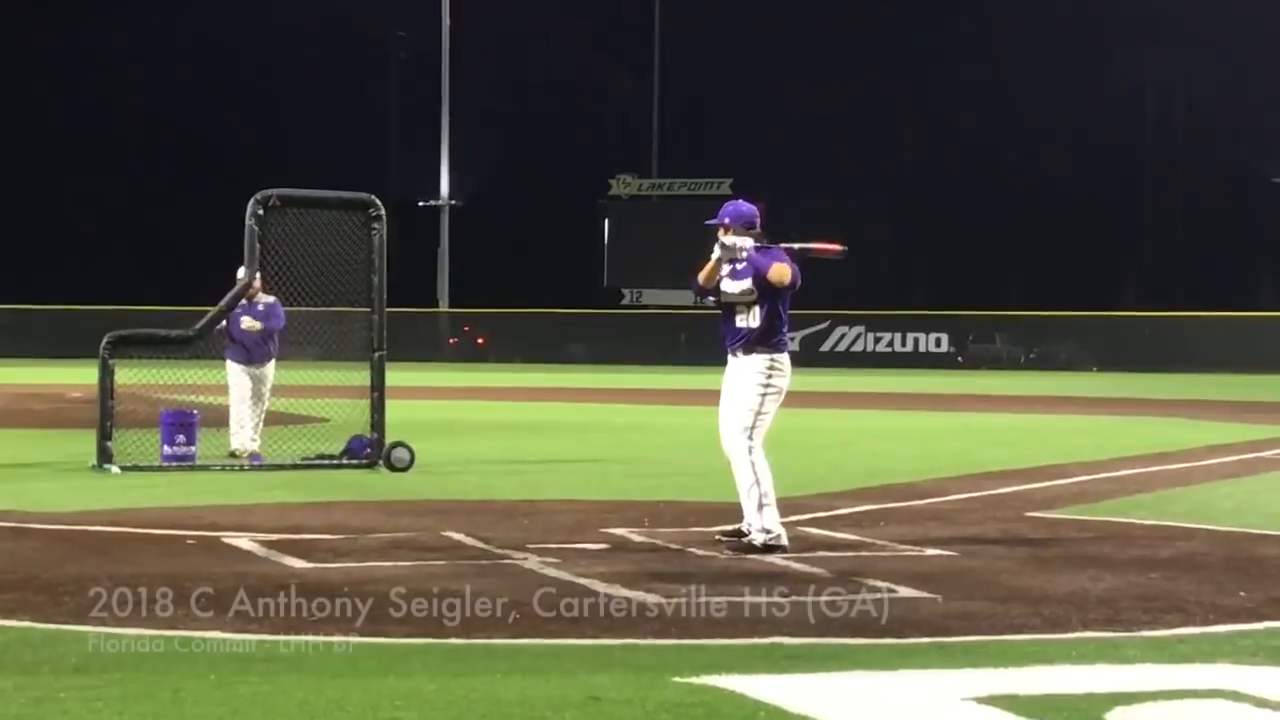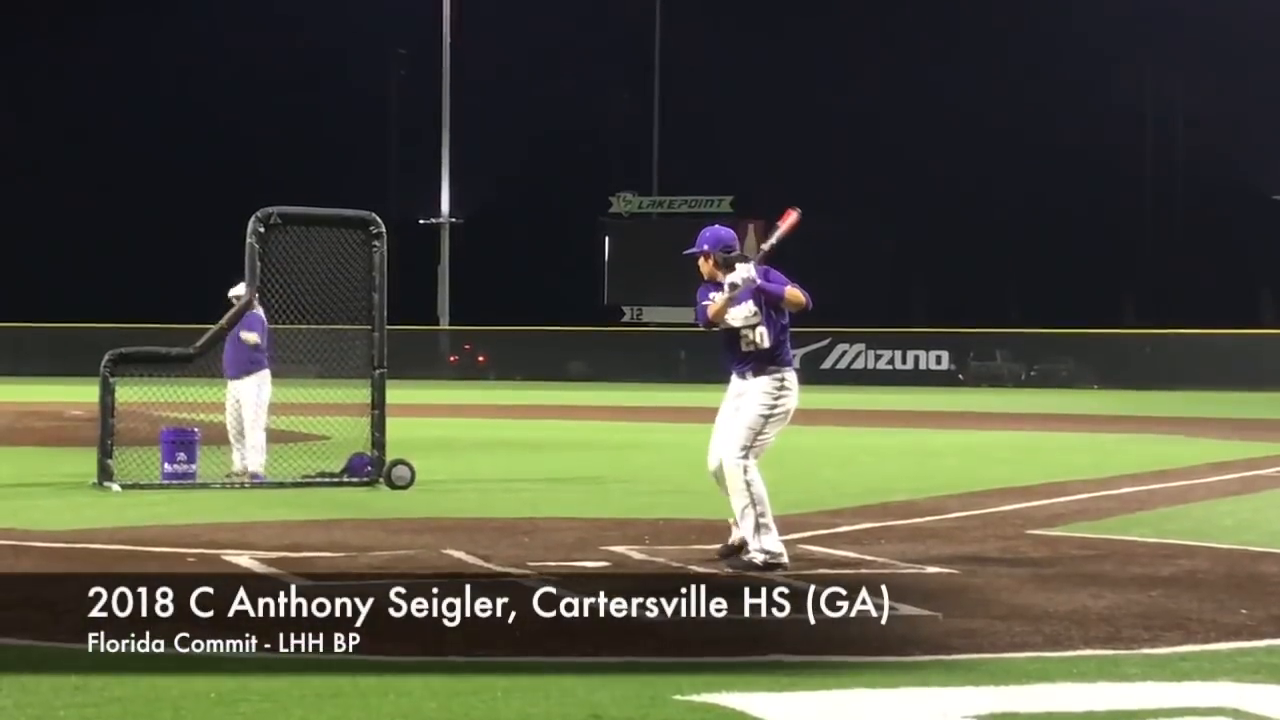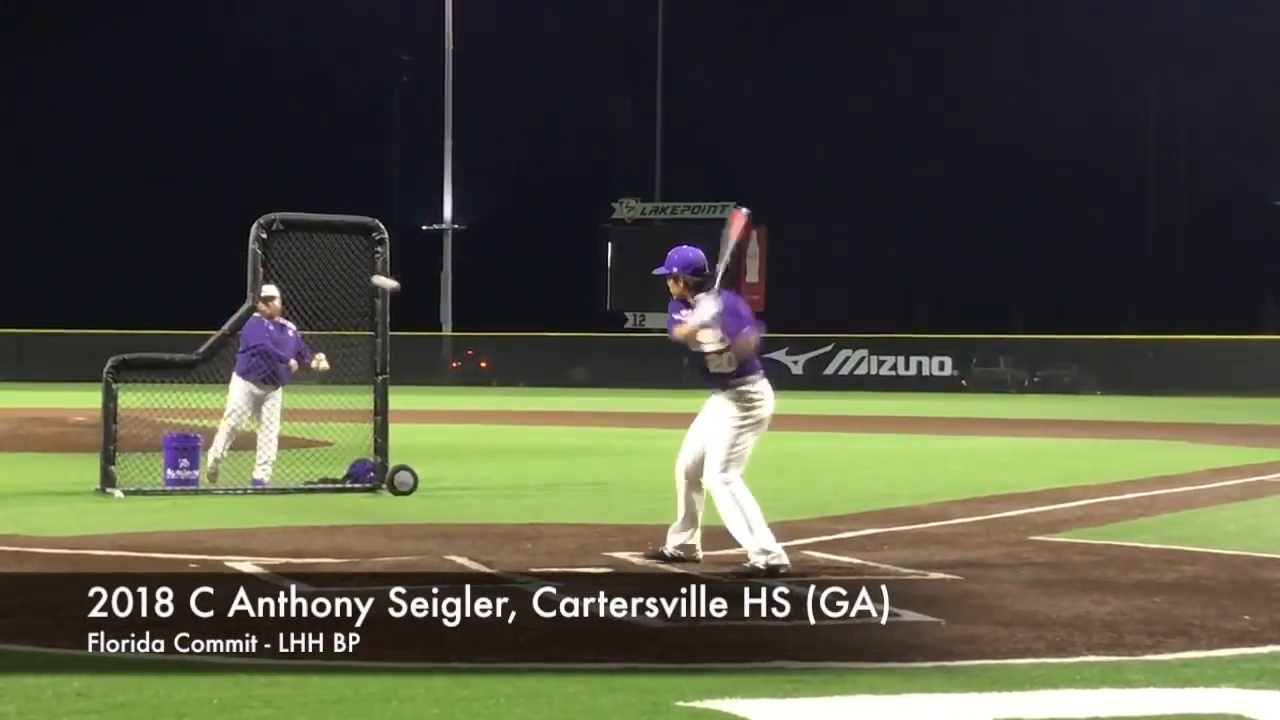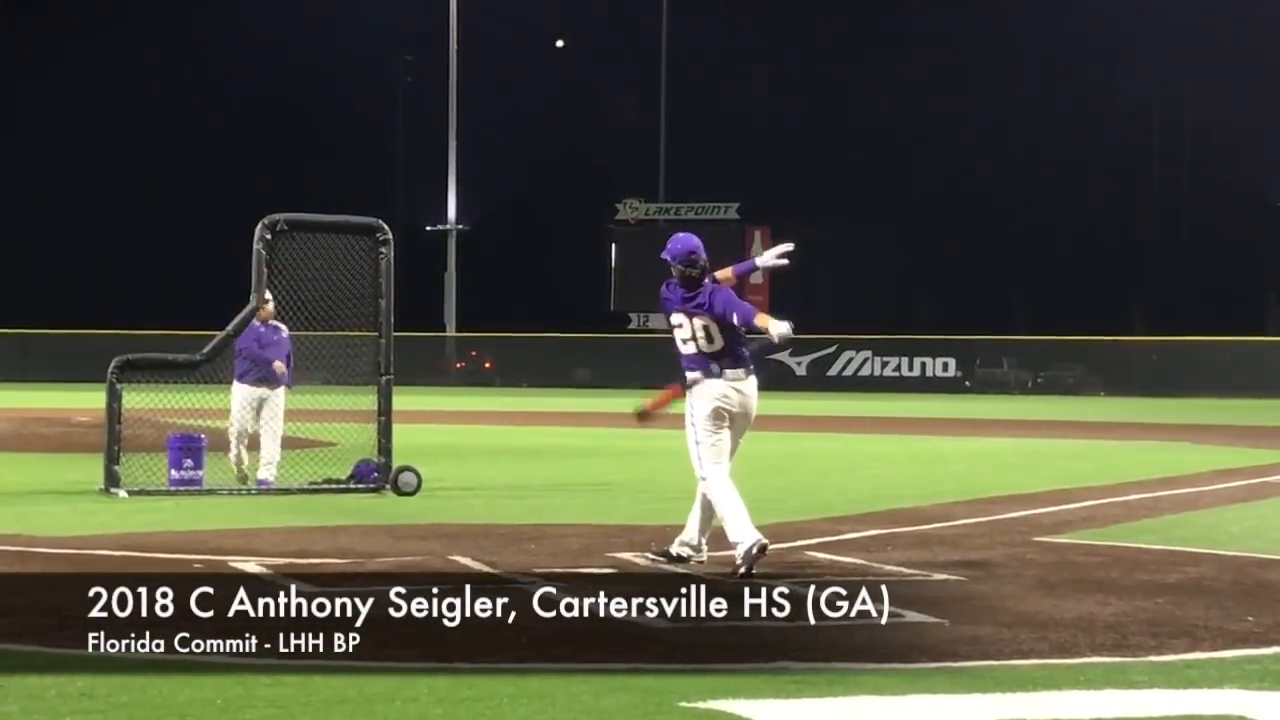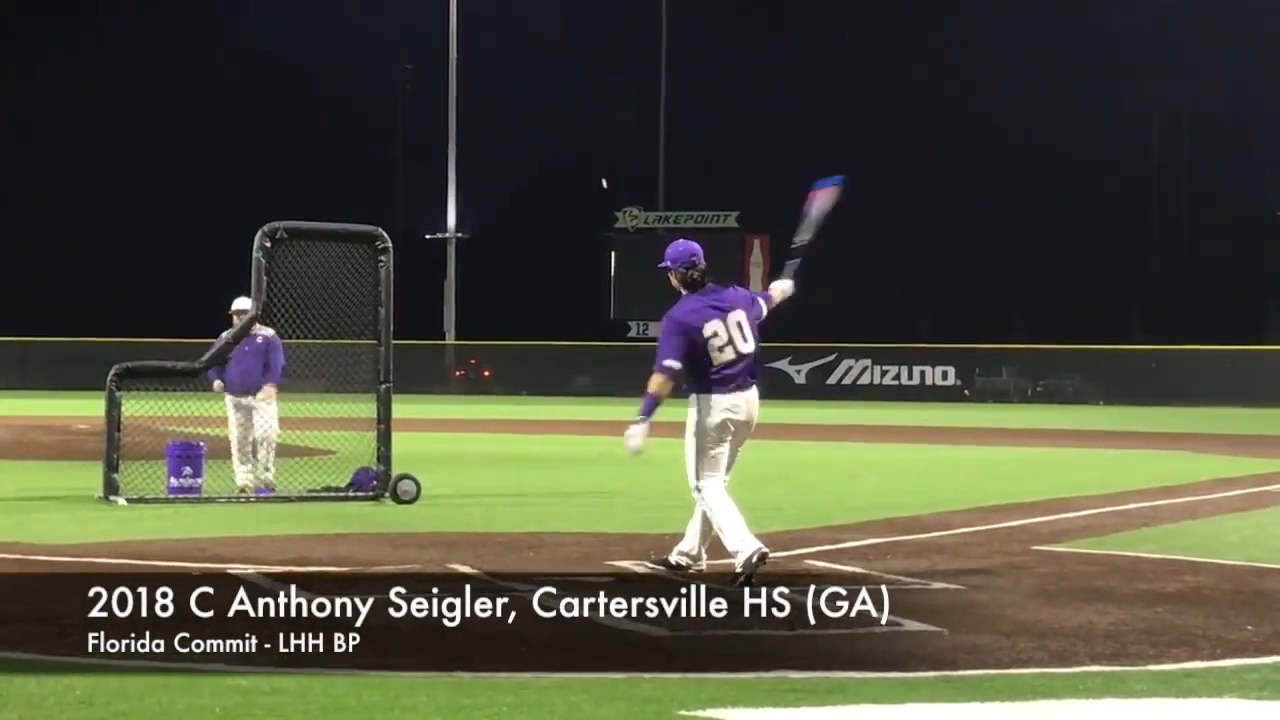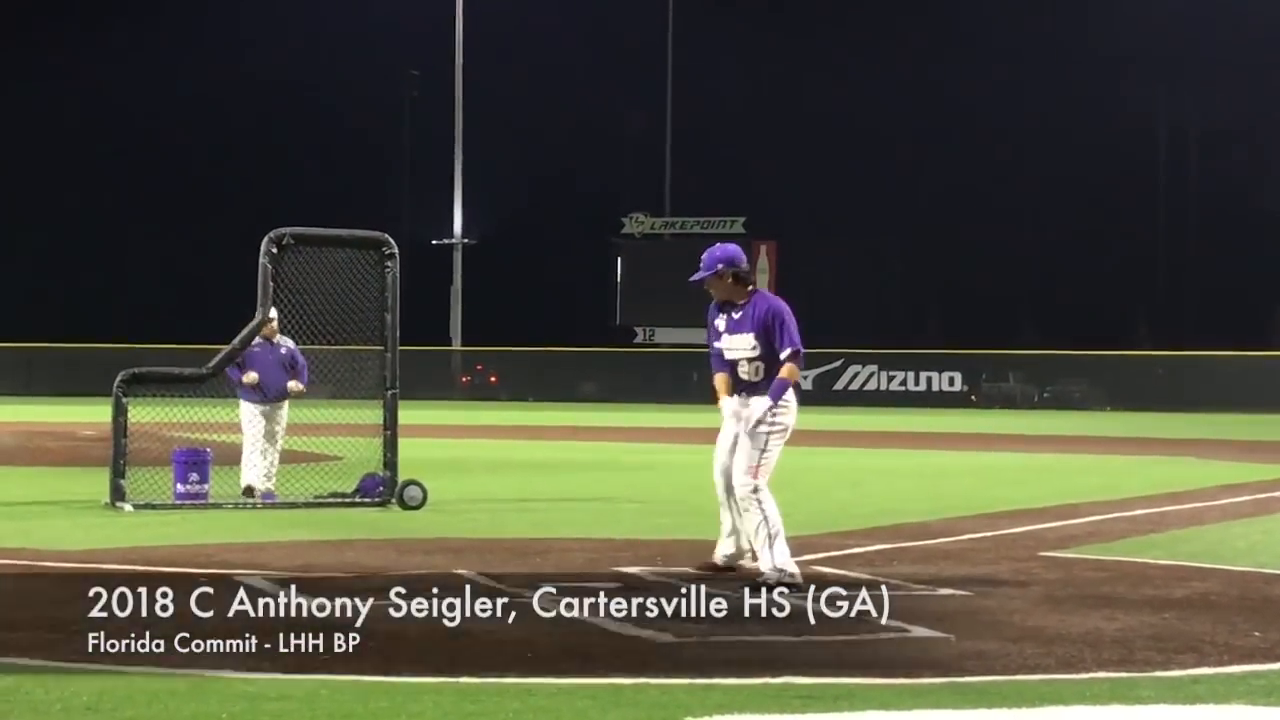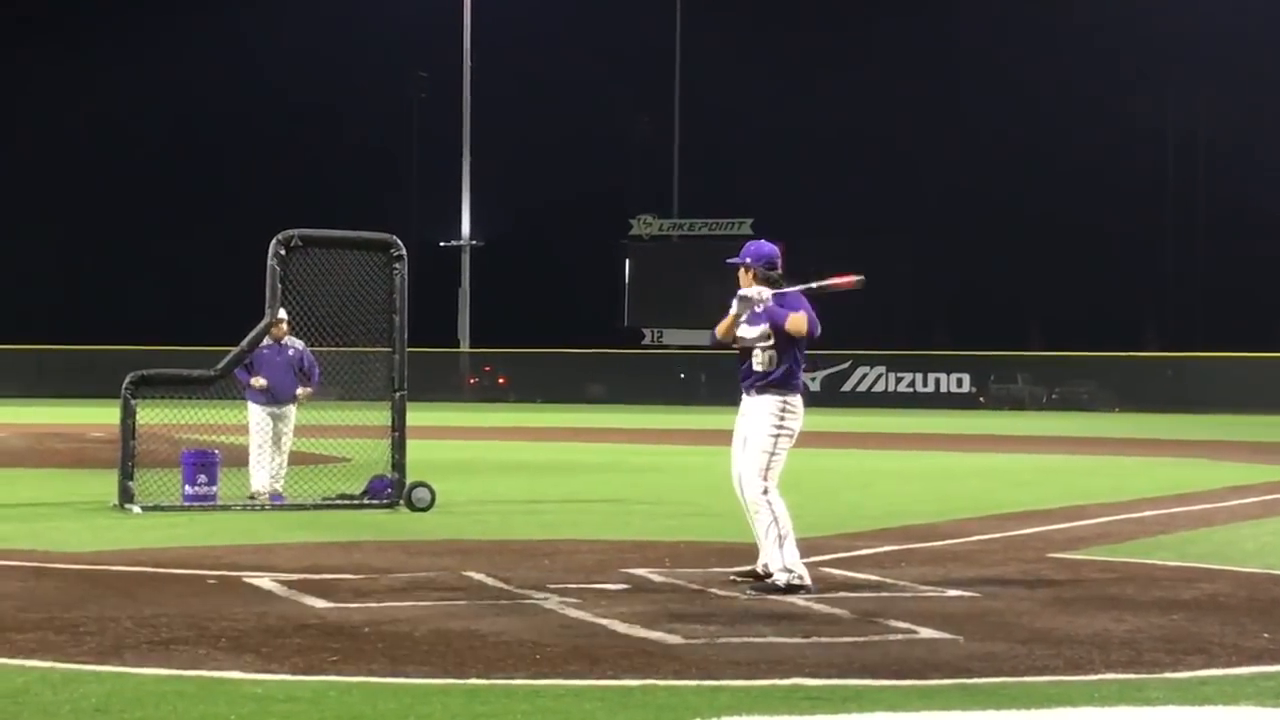
dt=0.7s
person 1, frame 1
left shoulder: (771, 257)
right shoulder: (727, 264)
left elbow: (788, 278)
right elbow: (702, 286)
left wrist: (749, 255)
right wrist: (720, 256)
left hip: (764, 364)
right hip: (737, 363)
left knee: (744, 442)
right knee: (732, 443)
left ankle: (769, 534)
right ankle: (754, 523)
person 1, frame 2
left shoulder: (762, 274)
right shoulder: (709, 291)
left elbow: (802, 302)
right elbow: (708, 318)
left wrist: (758, 285)
right wrist: (730, 292)
left hip: (773, 383)
right hip: (740, 383)
left knee: (737, 459)
right knee: (718, 462)
left ankle: (768, 552)
right ankle: (747, 533)
person 1, frame 3
left shoulder: (727, 302)
right shoulder: (678, 308)
left elbow: (748, 346)
right elbow: (680, 335)
left wrist: (717, 322)
right wrist: (699, 321)
left hip: (746, 397)
right hip: (721, 397)
left knee: (719, 475)
right knee: (688, 468)
left ankle: (768, 556)
right ankle: (681, 544)
person 1, frame 4
left shoulder: (669, 294)
right shoulder: (716, 298)
left elbow: (701, 284)
right elbow: (745, 315)
left wrist: (755, 263)
right wrist: (775, 327)
left hip: (706, 388)
right hip: (743, 386)
left knee: (712, 473)
right knee: (712, 468)
left ankle: (746, 540)
right ankle: (689, 544)
person 1, frame 5
left shoulder: (679, 317)
right shoulder: (734, 296)
left elbow: (666, 372)
right elbow: (762, 303)
left wrist: (643, 419)
right wrist: (778, 290)
left hip: (712, 403)
right hip: (748, 399)
left knee: (706, 485)
right knee: (712, 480)
left ankle: (746, 549)
right ankle: (689, 553)
person 1, frame 6
left shoulder: (771, 307)
right shoulder: (718, 311)
left elbow: (793, 360)
right elbow: (718, 362)
left wrist: (768, 401)
right wrist: (726, 400)
left hip: (772, 405)
right hip: (740, 403)
left knee: (748, 483)
right knee: (725, 475)
left ankle: (780, 570)
right ankle: (731, 552)
person 1, frame 7
left shoulder: (791, 301)
right shoulder: (746, 303)
left elbow: (809, 330)
right elbow: (719, 340)
left wrist: (767, 306)
right wrist: (738, 310)
left hip: (777, 406)
right hip: (750, 403)
left knee: (759, 486)
right knee: (743, 482)
left ankle: (792, 574)
right ankle: (771, 562)
person 2, frame 1
left shoulder: (271, 303)
left elbow: (279, 323)
right elbow: (218, 326)
left wrist: (258, 325)
right wrist: (221, 325)
left hip: (264, 364)
right hip: (237, 364)
left knee: (259, 406)
right knee: (239, 403)
left ankle: (253, 446)
right ankle: (240, 446)
person 2, frame 2
left shoulder: (252, 317)
right shoulder: (249, 314)
left elbow: (252, 331)
left wrist: (248, 336)
left hip: (254, 379)
right hip: (235, 381)
left knee: (253, 422)
right knee: (235, 426)
left ankle: (255, 470)
right ankle: (241, 468)
person 2, frame 3
left shoulder: (290, 329)
right shoulder: (254, 323)
left elbow: (302, 352)
right elbow: (263, 347)
left wrist: (314, 361)
right wrist: (287, 361)
left hip: (273, 389)
right hip: (246, 384)
left knee: (269, 433)
right knee: (231, 424)
left ankle: (261, 476)
right ankle: (214, 462)
person 2, frame 4
left shoulder: (282, 330)
right shoulder: (247, 326)
left elbow: (288, 359)
right elbow: (246, 350)
left wrist: (286, 382)
right wrist: (272, 363)
left hip: (275, 390)
right hip: (246, 387)
left knee: (272, 432)
right knee: (239, 429)
left ankle: (266, 476)
right ankle: (240, 471)
person 2, frame 5
left shoulder: (268, 336)
right shoulder: (225, 337)
left elbow: (277, 361)
left wrist: (271, 384)
right wrist: (216, 380)
left hip: (262, 397)
right hip: (235, 398)
left knee: (267, 436)
right knee: (240, 441)
left ankle: (265, 480)
right ankle: (245, 483)
person 2, frame 6
left shoulder: (289, 346)
right shoulder: (246, 344)
left elbow: (301, 368)
right elbow: (230, 365)
left wrist: (300, 383)
right wrist: (241, 378)
left hip: (279, 404)
right hip: (251, 403)
left knee: (273, 446)
right knee: (252, 443)
left ankle: (267, 487)
right ankle: (250, 486)
person 2, frame 7
left shoulder: (298, 347)
right shoulder: (255, 345)
left elbow: (312, 368)
right elbow: (239, 366)
left wrist: (309, 387)
right wrist: (250, 381)
left hip: (287, 406)
right hip: (259, 405)
left knee: (281, 449)
right knee: (259, 447)
left ankle: (275, 489)
right ankle: (259, 490)
